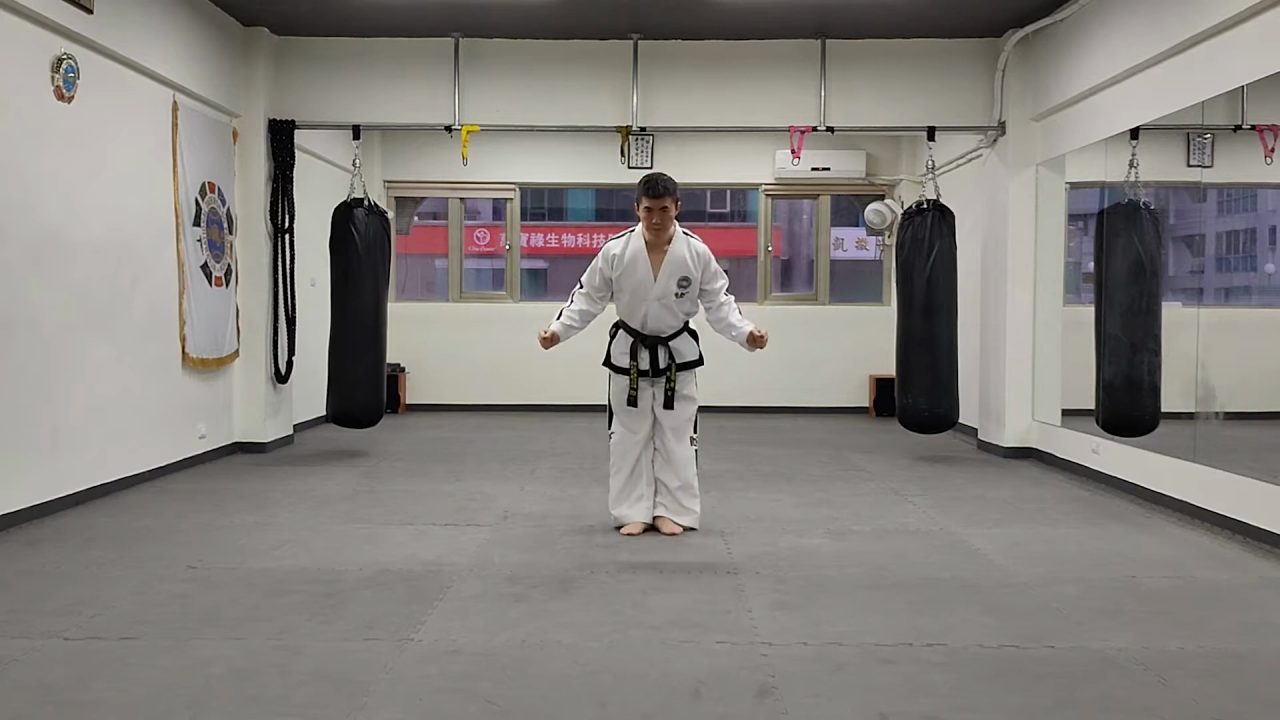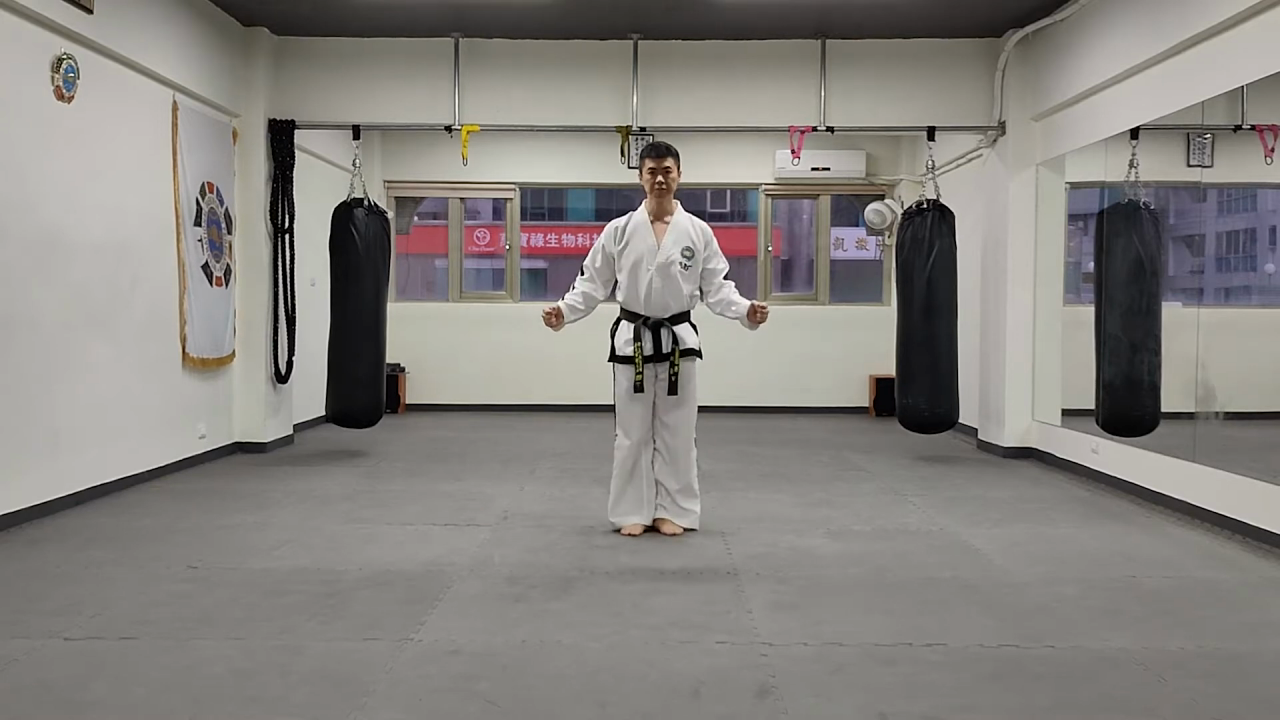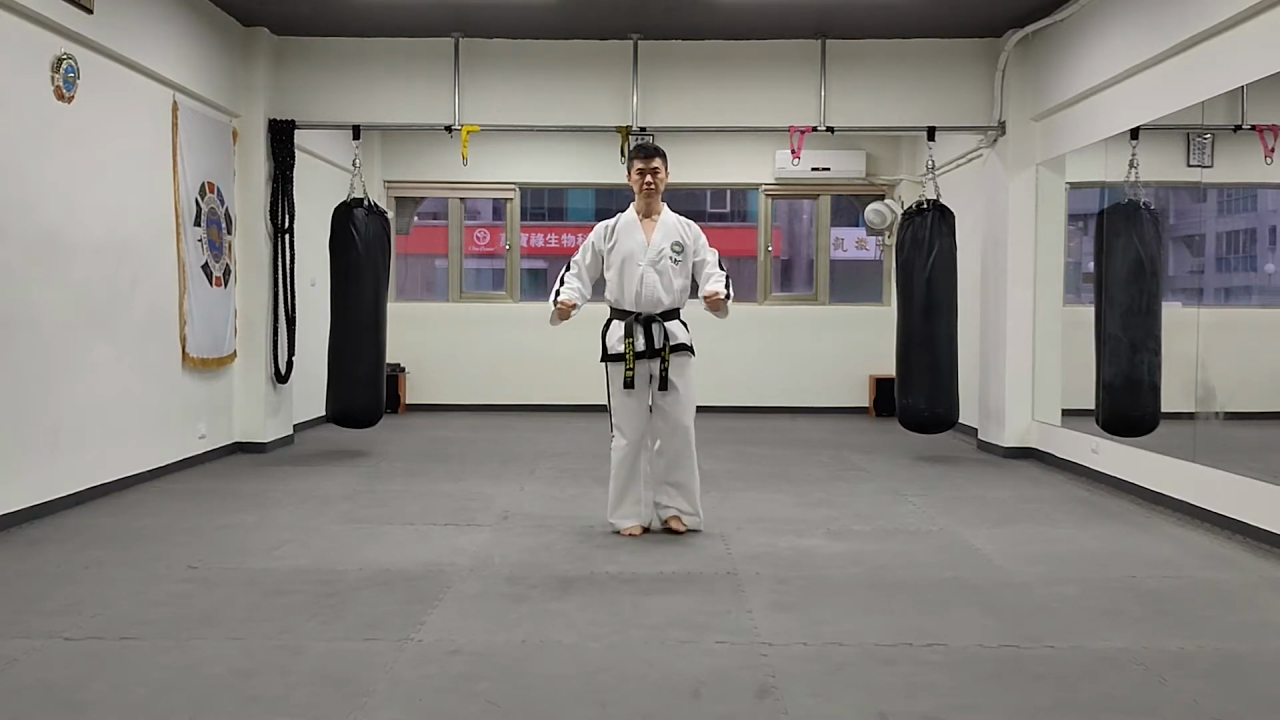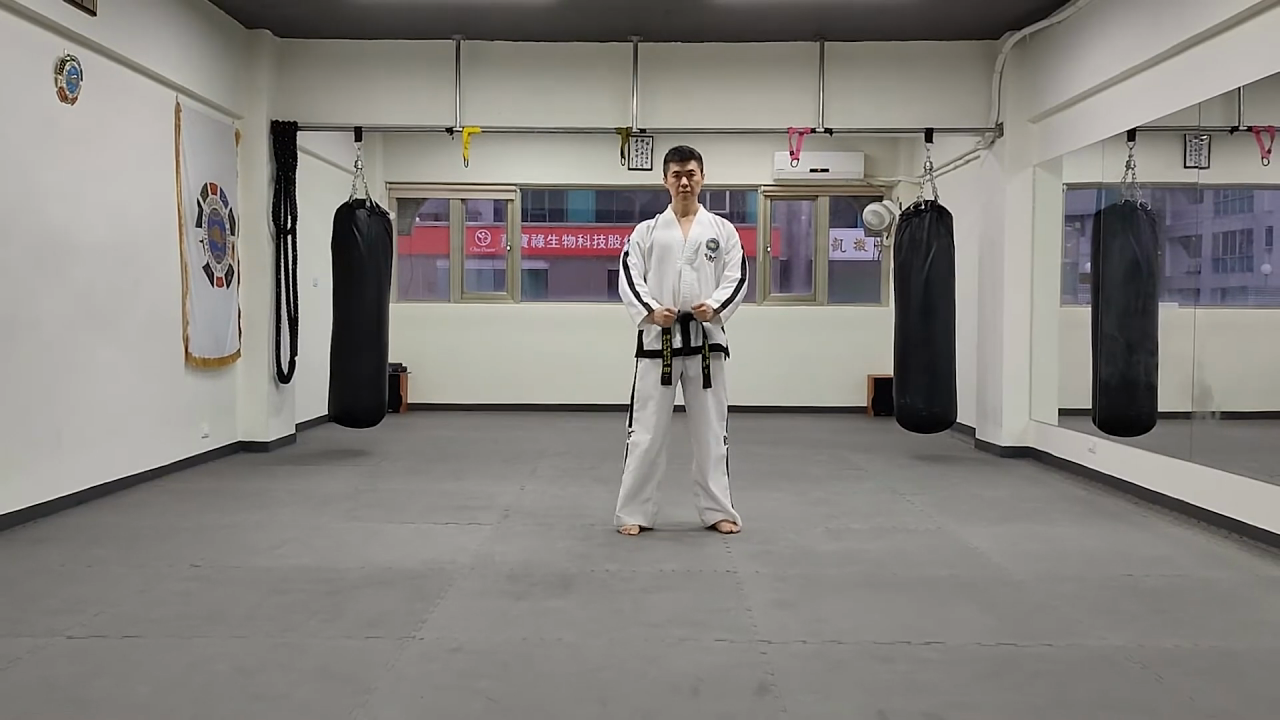
dt=1s
person 1, frame 1
left shoulder: (697, 252)
right shoulder: (616, 251)
left elbow: (719, 303)
right elbow: (588, 298)
left wrist: (746, 333)
right wrist: (557, 330)
left hip: (677, 352)
right hip: (629, 351)
left knee: (676, 436)
right knee: (629, 434)
left ankle: (670, 511)
right ankle: (634, 511)
person 1, frame 2
left shoulder: (698, 231)
right shoulder: (619, 230)
left elbow: (716, 286)
right elbow: (593, 282)
left wrist: (745, 310)
right wrist: (563, 311)
left hip: (678, 340)
right hip: (632, 340)
left knee: (676, 432)
right knee: (632, 433)
left ankle: (672, 511)
right ankle: (634, 512)
person 1, frame 3
left shoulder: (687, 230)
right shoulder: (608, 231)
left elbow: (711, 271)
right elbow: (578, 273)
left wrist: (717, 296)
right wrist: (564, 301)
left hip: (671, 337)
right hip: (625, 338)
left knee: (678, 429)
right knee: (629, 433)
left ankle: (675, 509)
right ankle: (631, 514)
person 1, frame 4
left shoulder: (722, 229)
right shoulder: (646, 231)
left elbow: (737, 278)
right elbow: (629, 280)
left wrist: (715, 307)
right wrist: (650, 311)
left hip: (705, 337)
right hip: (658, 338)
left knee: (710, 430)
right knee: (646, 430)
left ankle: (717, 510)
right ankle: (635, 512)
